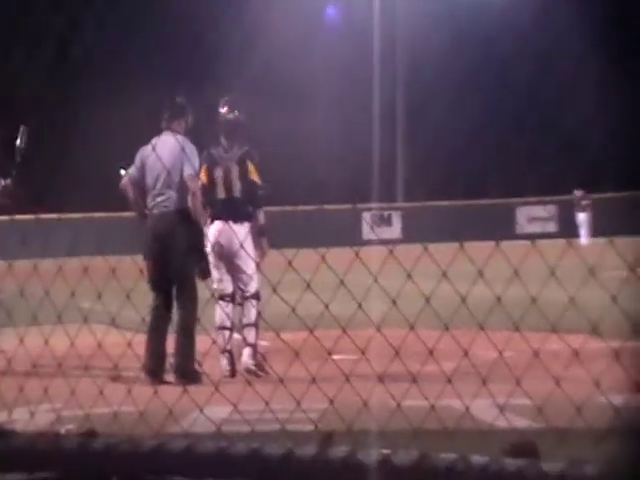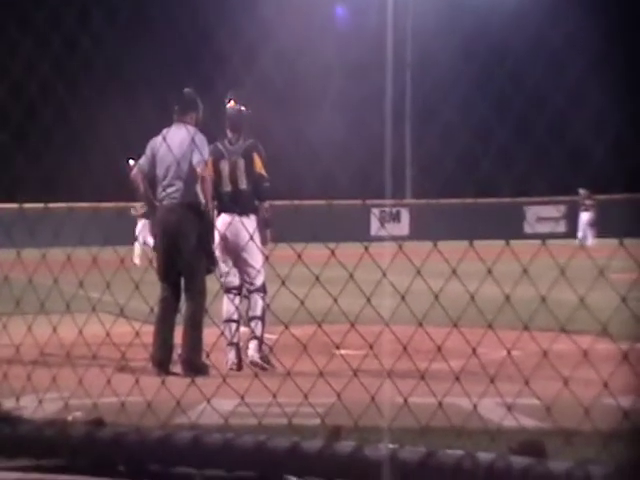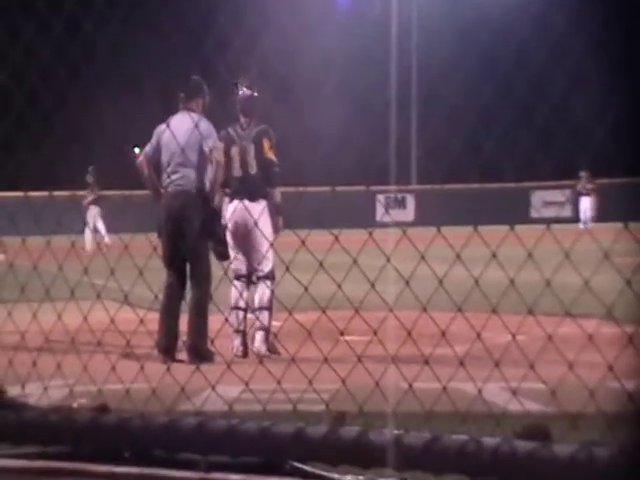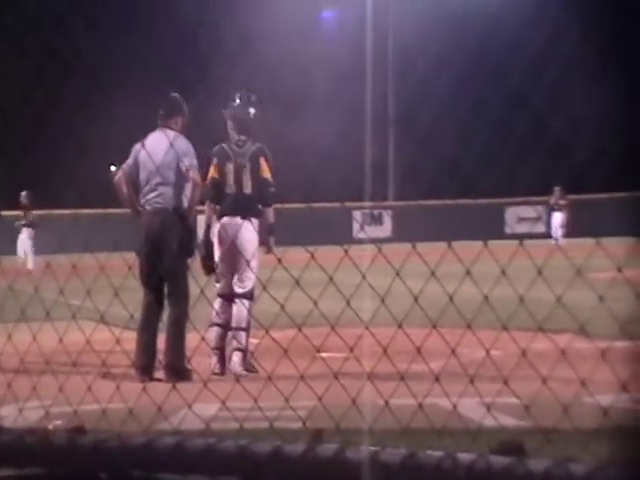
dt=0.7s
person 1, frame 1
left shoulder: (148, 149)
right shoulder: (184, 146)
left elbow: (126, 184)
right elbow: (193, 187)
left wrist: (144, 214)
right wrist: (199, 222)
left hip: (154, 225)
right hip: (178, 223)
left knee: (160, 299)
right knee: (186, 298)
left ankle: (154, 367)
right ankle: (184, 368)
person 1, frame 2
left shoulder: (158, 140)
right shoulder: (195, 136)
left elbow: (137, 174)
right elbow: (203, 173)
left wrist: (154, 205)
right wrist: (208, 209)
left hip: (164, 215)
right hip: (188, 214)
left knee: (168, 289)
right knee: (194, 289)
left ankle: (161, 358)
right ankle: (191, 360)
person 1, frame 3
left shoulder: (164, 127)
right shoulder: (202, 124)
left elbow: (142, 162)
right elbow: (217, 159)
left wrist: (158, 193)
right wrist: (212, 194)
left hip: (169, 202)
right hip: (193, 201)
left knee: (173, 276)
right knee: (199, 276)
left ankle: (166, 346)
right ankle: (196, 347)
person 1, frame 4
left shoulder: (143, 145)
right shoulder: (179, 142)
left elbow: (120, 180)
right elbow: (195, 180)
left wrist: (138, 210)
right wrist: (190, 214)
left hip: (148, 221)
right hip: (171, 220)
left knee: (151, 295)
right knee: (177, 295)
left ankle: (144, 365)
right ankle: (174, 366)
person 2, frame 1
left shoulder: (209, 158)
right shoulder: (246, 155)
left elbow: (203, 200)
right elbow: (256, 199)
left wrist: (204, 234)
right wrist: (262, 234)
left hip: (216, 230)
right hip: (241, 229)
left knee: (223, 295)
right knee: (250, 293)
left ankle: (226, 358)
right ankle: (250, 353)
person 2, frame 2
left shoulder: (215, 151)
right shoulder: (252, 148)
right elbow: (262, 190)
left wrist: (209, 228)
right wrist: (266, 225)
left hip: (223, 222)
right hip: (247, 221)
left knee: (230, 287)
right knee: (256, 285)
left ankle: (232, 351)
right ankle: (255, 345)
person 2, frame 3
left shoulder: (226, 137)
right shoulder: (263, 133)
left elbow: (219, 179)
right elbow: (272, 177)
right wrist: (278, 212)
left hip: (234, 208)
right hip: (258, 207)
left knee: (239, 275)
right knee: (264, 273)
left ankle: (238, 339)
right ankle: (261, 336)
person 2, frame 4
left shoulder: (219, 153)
right shoulder: (259, 153)
left elbow: (211, 196)
right elbow: (267, 197)
left wrist: (207, 232)
right wrist: (270, 232)
left hip: (224, 224)
right hip: (249, 225)
left knee: (223, 291)
right knee: (243, 291)
left ankle: (217, 355)
right ankle: (237, 356)
